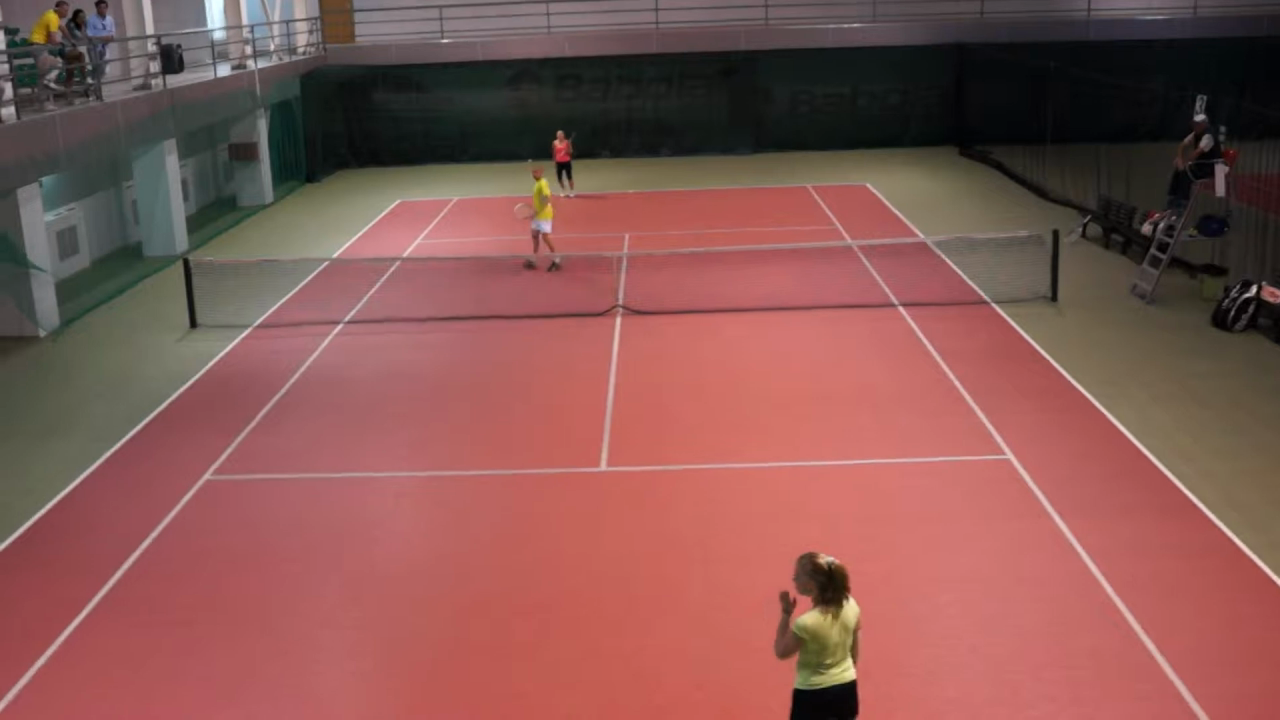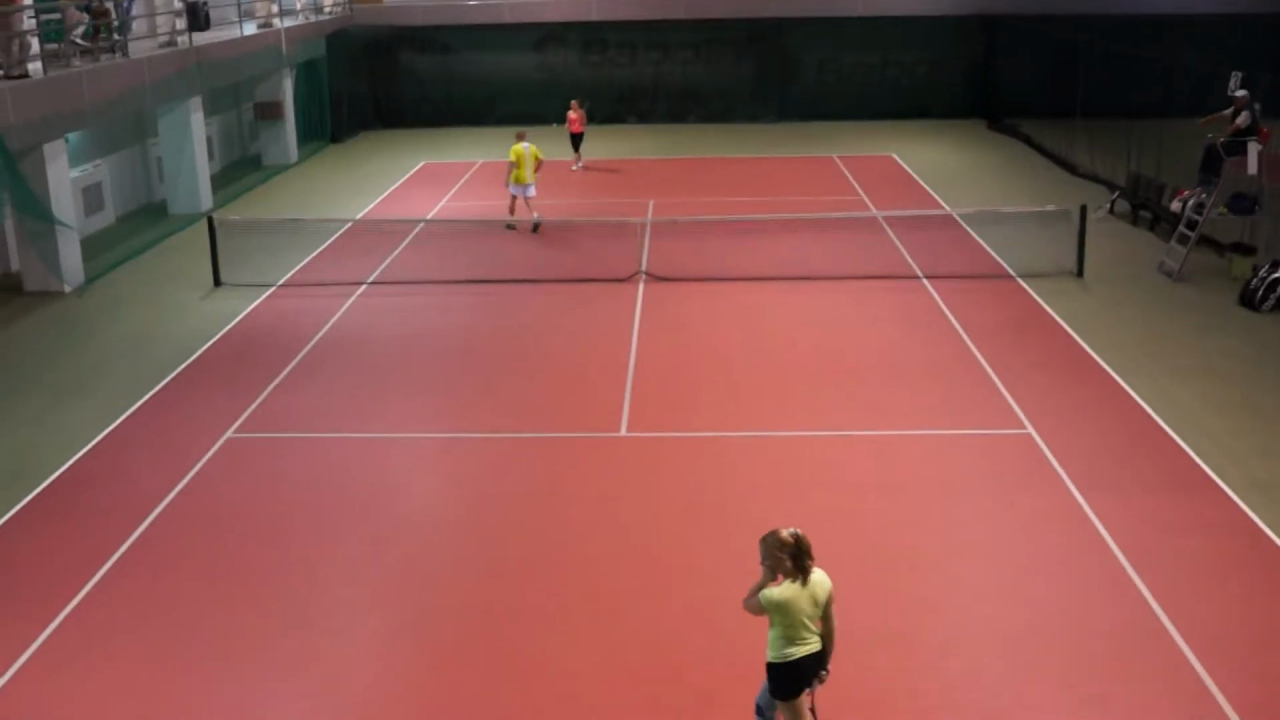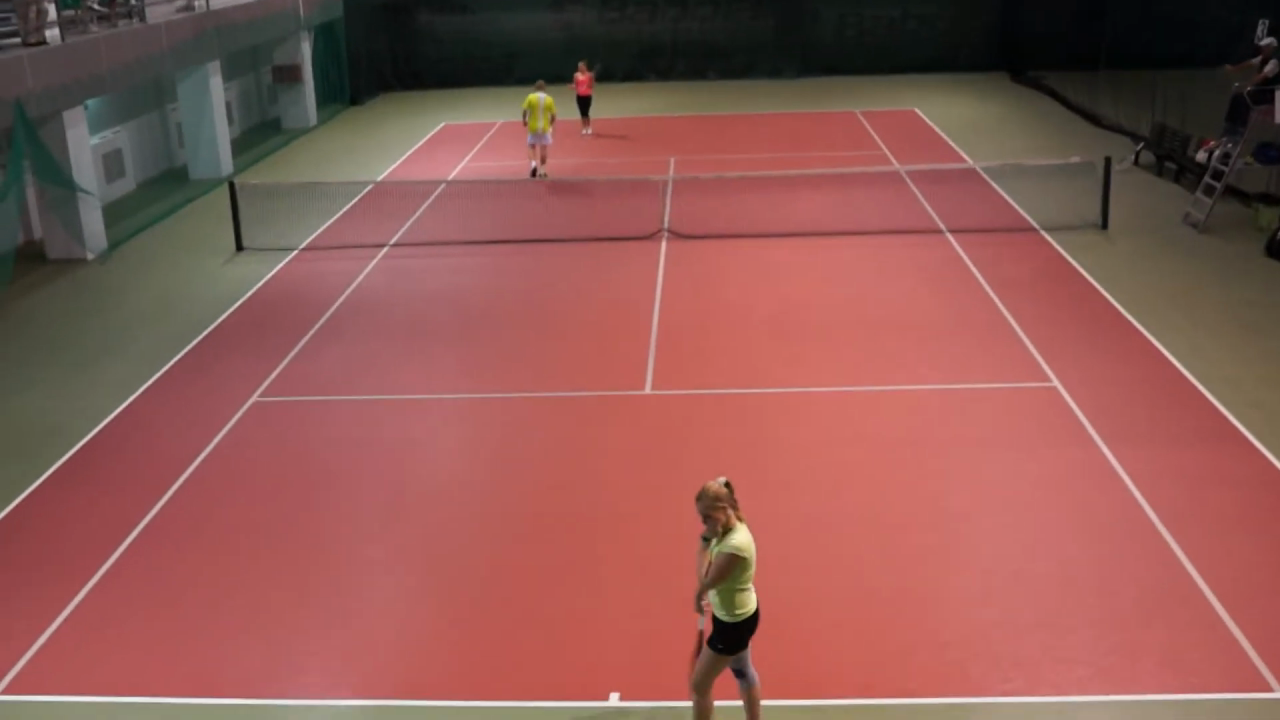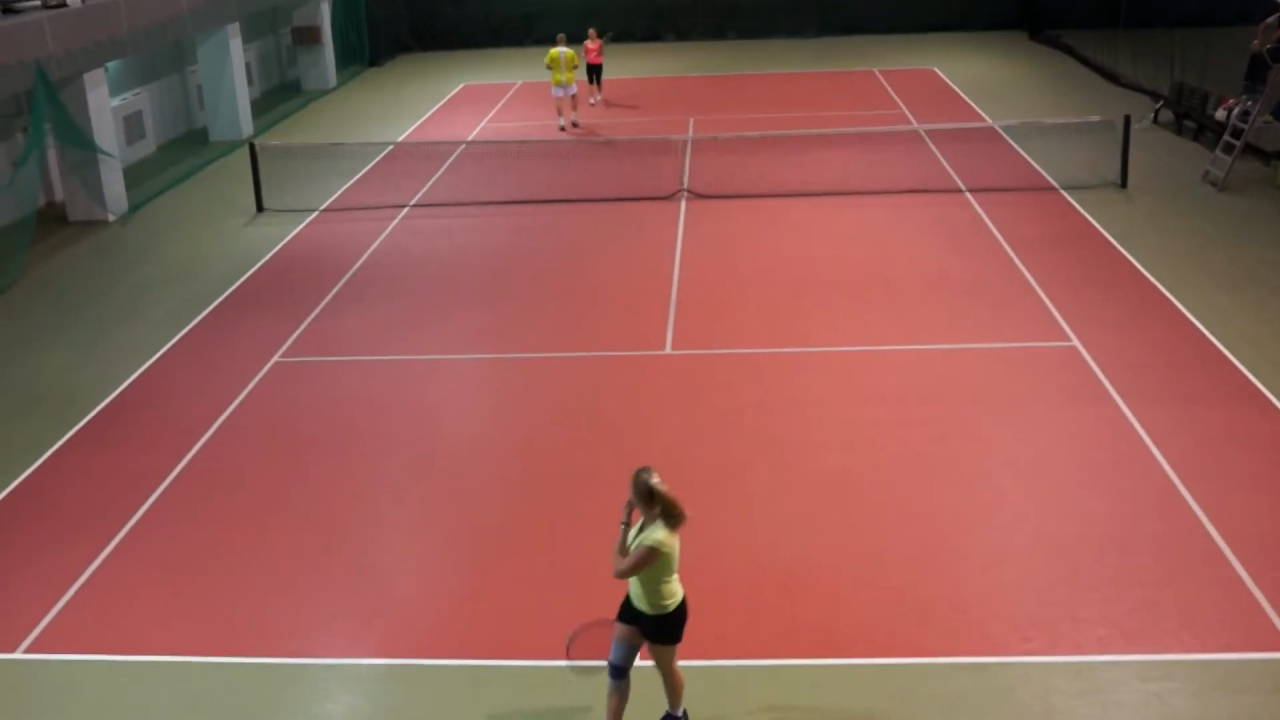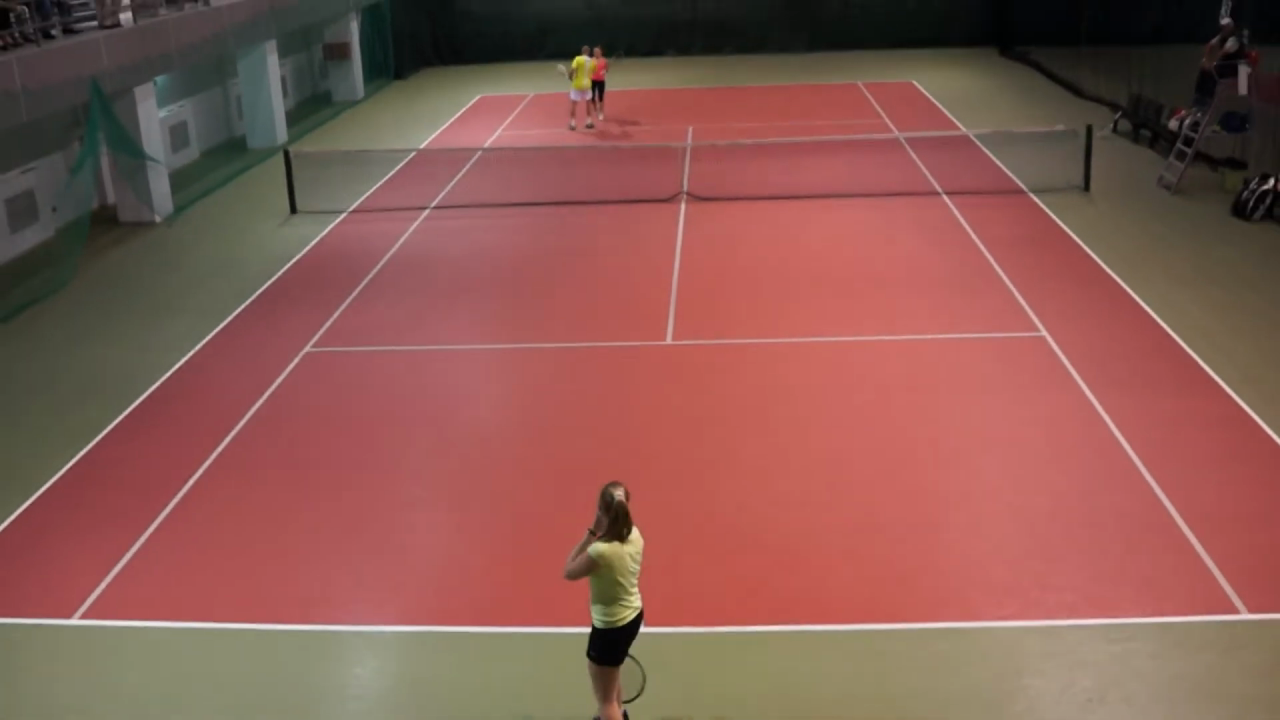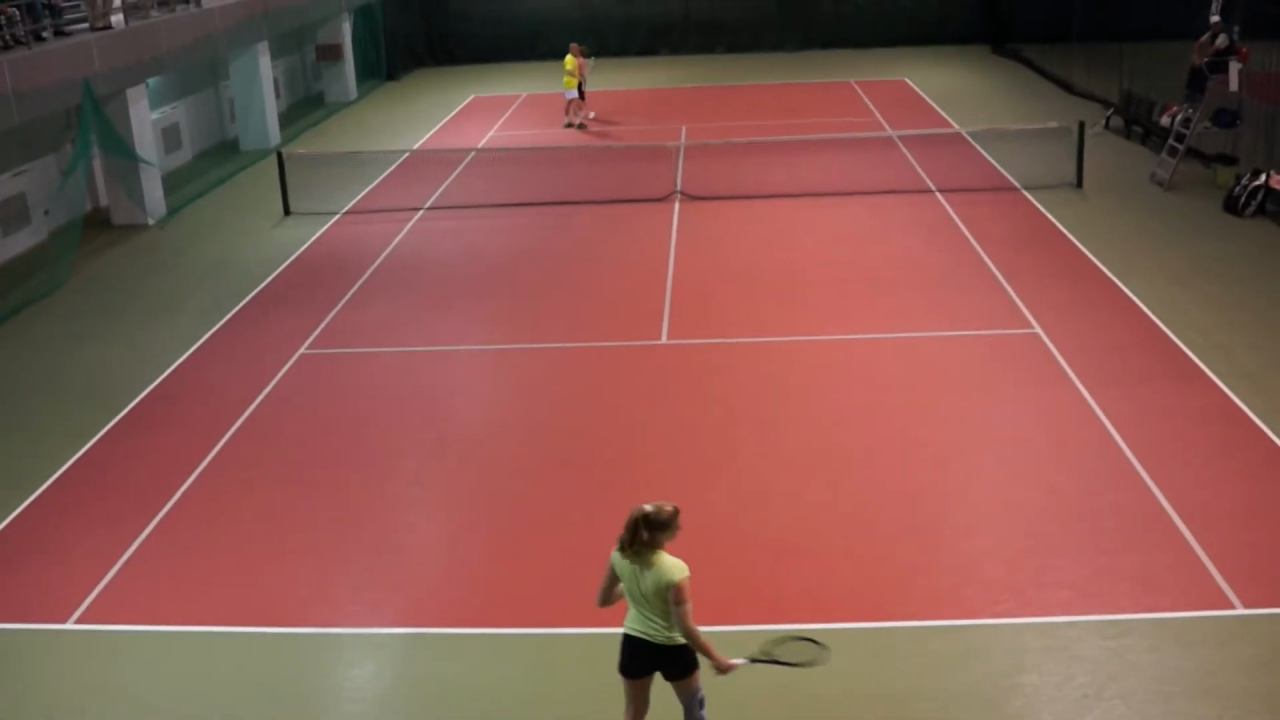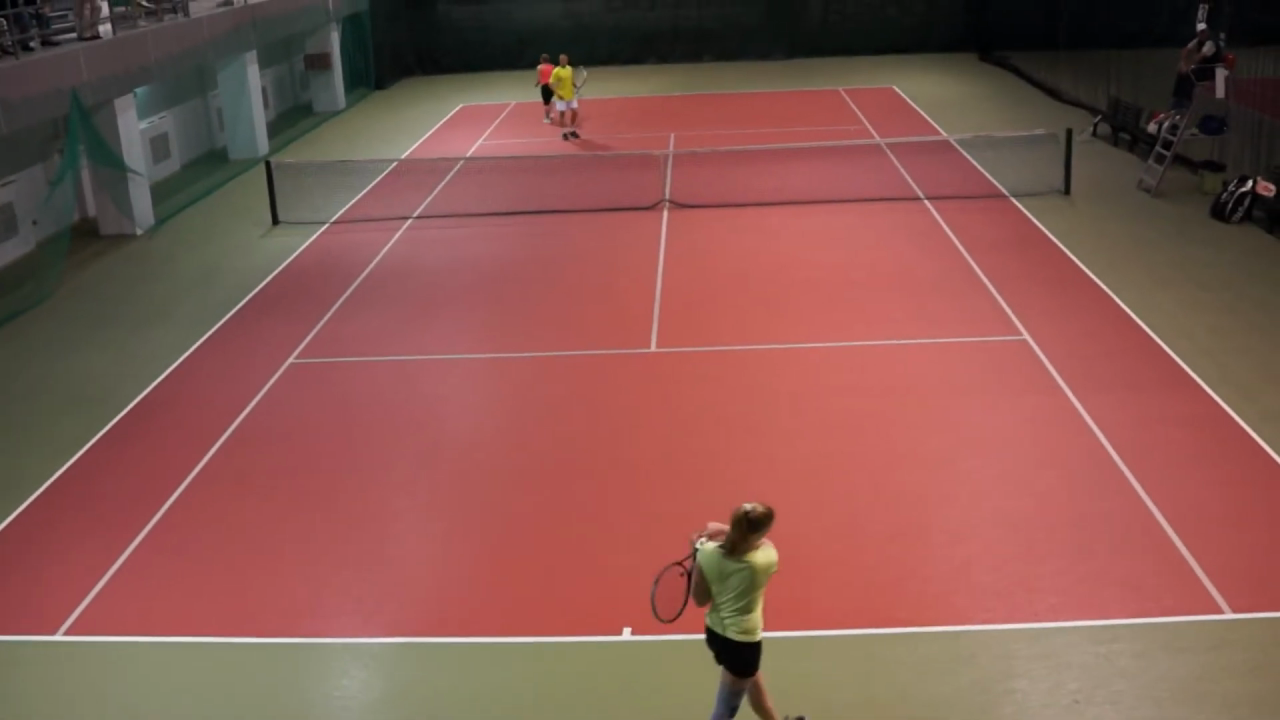
dt=0.7s
person 1, frame 1
left shoulder: (805, 624)
right shoulder: (850, 606)
left elbow: (780, 652)
right elbow: (854, 651)
left wrist: (786, 612)
left hip: (812, 696)
right hip: (846, 689)
person 1, frame 2
left shoulder: (775, 596)
right shoulder: (821, 578)
left elbow: (747, 603)
right elbow: (829, 628)
left wrist: (766, 579)
right wrist: (824, 664)
left hip: (786, 666)
right hip: (813, 657)
person 1, frame 3
left shoulder: (736, 544)
right shoulder: (726, 531)
left elbow: (706, 581)
right elbow: (710, 570)
left wrist: (706, 541)
right wrist: (701, 595)
left hip: (734, 621)
right hip: (737, 615)
left knee: (699, 684)
right knee: (742, 670)
person 1, frame 4
left shoulder: (658, 537)
right shoulder: (647, 519)
left elbow: (620, 570)
left wrist: (625, 524)
left hip: (663, 612)
right hip: (636, 602)
left knee: (665, 667)
right knee: (616, 668)
person 1, frame 5
left shoulder: (598, 550)
right shoulder: (634, 534)
left elbow: (569, 572)
left wrist: (591, 532)
left hip: (610, 628)
right hip: (634, 617)
left knee: (605, 698)
right knee: (611, 673)
person 1, frame 6
left shoulder: (620, 555)
right shoulder: (674, 569)
left elbow: (603, 600)
right elbow: (686, 629)
right wrist: (716, 658)
left hip: (634, 643)
right hip: (672, 648)
person 1, frame 7
left shoulder: (707, 553)
right shoulder: (767, 560)
left elbow: (699, 600)
right elbow: (764, 544)
right wrist: (722, 530)
left hip: (714, 632)
right hip: (742, 642)
left knee: (754, 682)
